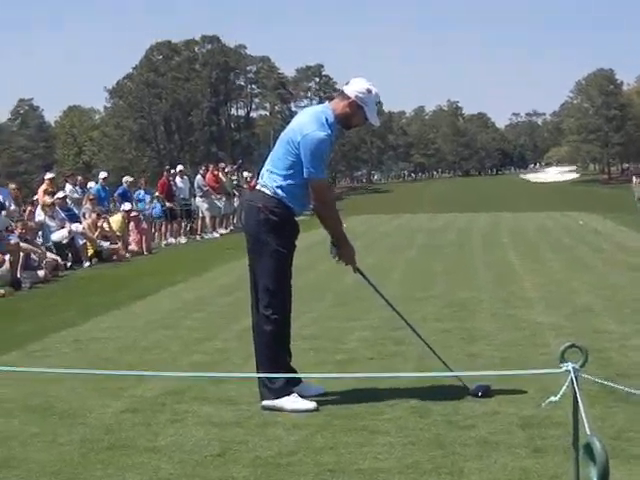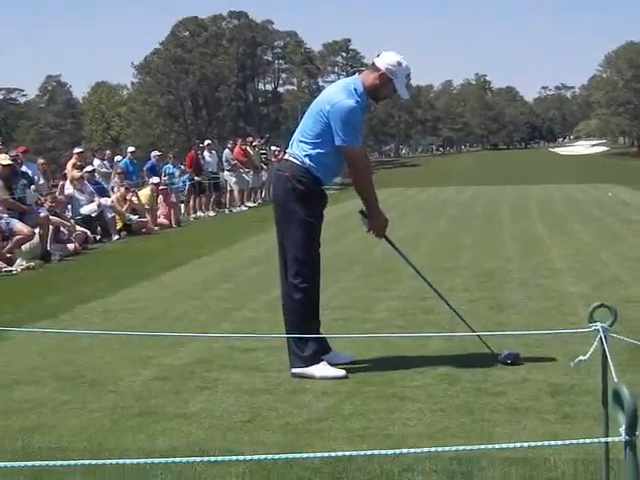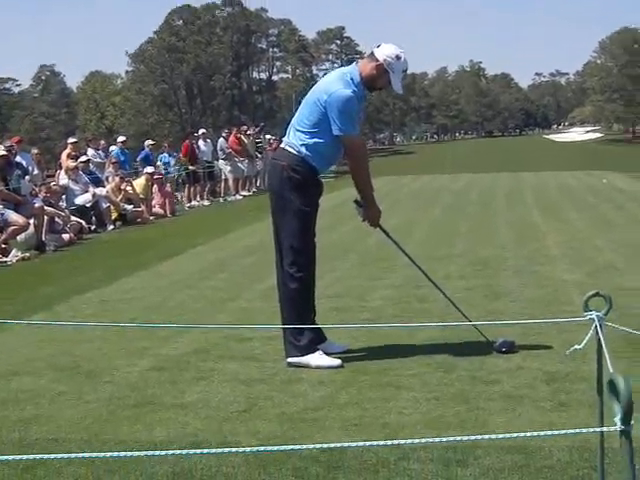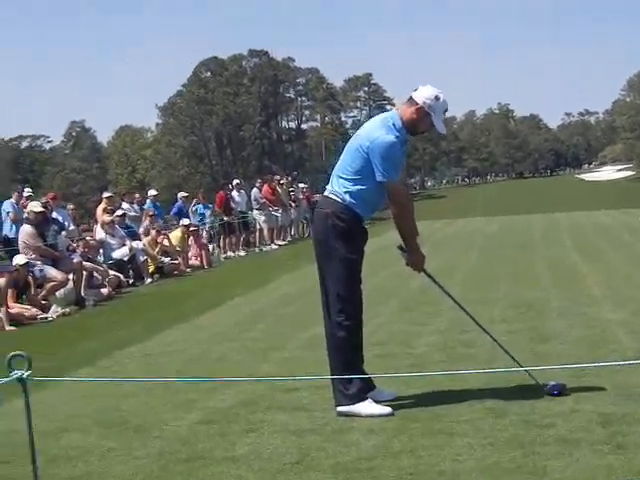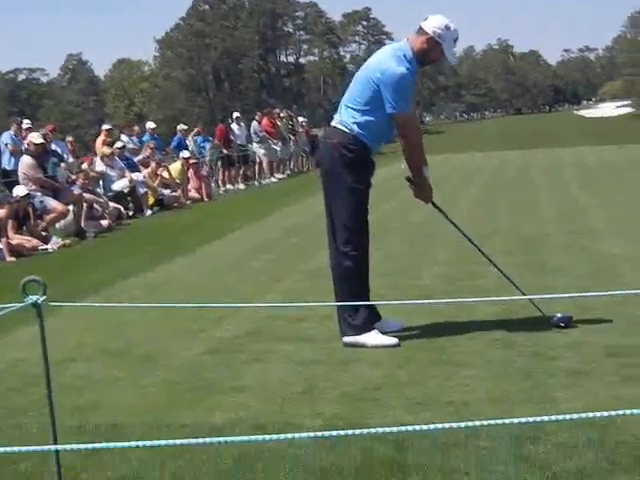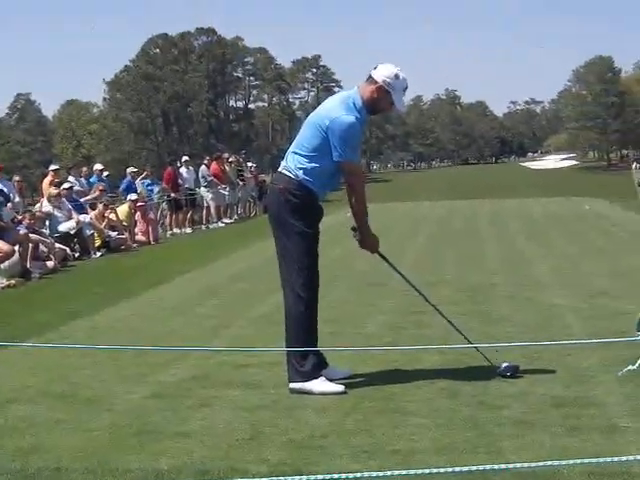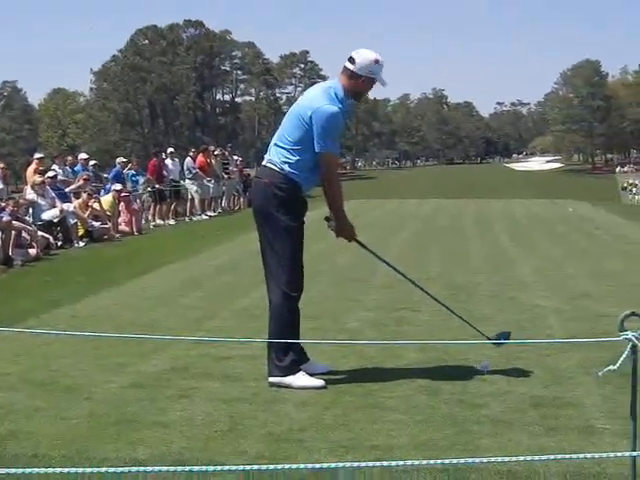
dt=0.3s
person 1, frame 1
left shoulder: (318, 117)
right shoulder: (317, 133)
left elbow: (323, 189)
right elbow: (320, 199)
left wrist: (339, 235)
right wrist: (342, 243)
left hip: (274, 214)
right hip: (269, 215)
left knee: (278, 301)
right knee: (271, 303)
left ankle: (285, 378)
right ankle: (274, 390)
person 1, frame 2
left shoulder: (352, 94)
right shoulder: (347, 103)
left elbow: (360, 158)
right elbow: (355, 166)
left wrist: (374, 207)
right wrist: (374, 212)
left hip: (304, 184)
right hip: (296, 184)
left knee: (306, 270)
right knee: (300, 272)
left ankle: (314, 347)
right ankle: (304, 358)
person 1, frame 3
left shoulder: (350, 84)
right shoulder: (343, 92)
left elbow: (358, 147)
right elbow: (354, 154)
left wrist: (369, 195)
right wrist: (369, 203)
left hip: (300, 173)
right hip: (292, 173)
left knee: (302, 260)
right knee: (295, 262)
left ankle: (310, 337)
right ankle: (300, 347)
person 1, frame 4
left shoulder: (391, 129)
right shoulder: (385, 138)
left elbow: (401, 191)
right elbow: (397, 199)
left wrist: (414, 239)
right wrist: (413, 249)
left hip: (345, 221)
right hip: (337, 221)
left knee: (349, 308)
right knee: (342, 310)
left ankle: (358, 384)
right ankle: (349, 396)
person 1, frame 5
left shoulder: (399, 58)
right shoulder: (397, 70)
left elbow: (410, 124)
right elbow: (407, 131)
left wrist: (422, 167)
right wrist: (420, 181)
left hip: (350, 151)
right hip: (345, 152)
left knee: (355, 239)
right knee: (348, 241)
left ankle: (365, 317)
right ankle: (355, 326)
person 1, frame 6
left shoulder: (349, 106)
right shoulder: (345, 118)
left elbow: (354, 175)
right elbow: (353, 180)
left wrist: (362, 221)
right wrist: (365, 230)
left hip: (296, 196)
right hip: (292, 197)
left knee: (305, 284)
right knee: (301, 285)
left ankle: (311, 362)
right ankle: (303, 373)
person 1, frame 7
left shoulder: (324, 93)
right shoulder: (329, 109)
left elbow: (325, 169)
right elbow: (329, 172)
left wrist: (336, 213)
right wrist: (341, 220)
left hip: (276, 187)
right hip: (279, 190)
left knee: (286, 278)
right knee: (286, 280)
left ankle: (291, 357)
right ankle: (283, 368)
